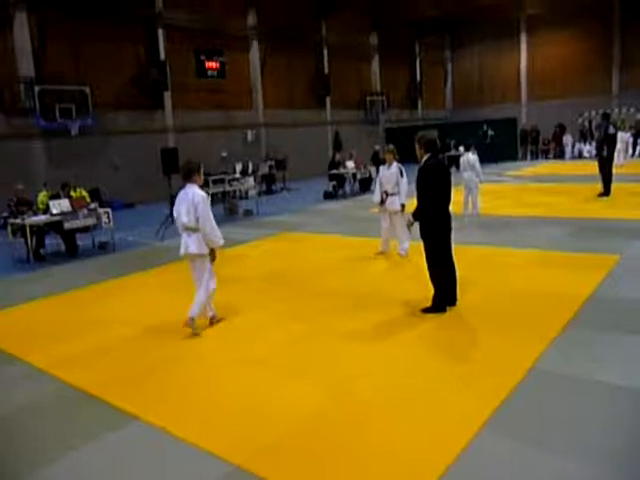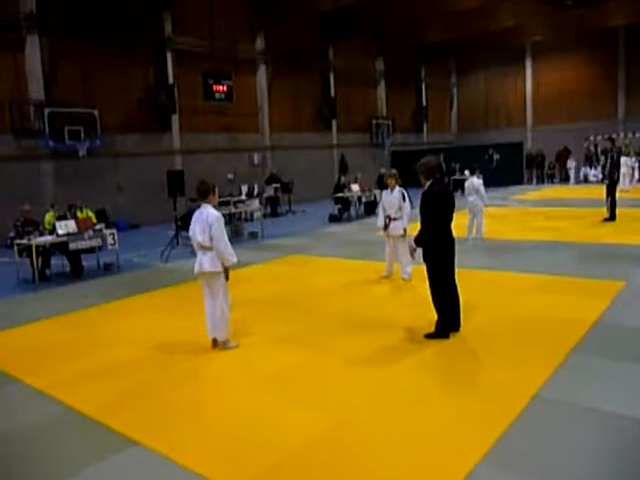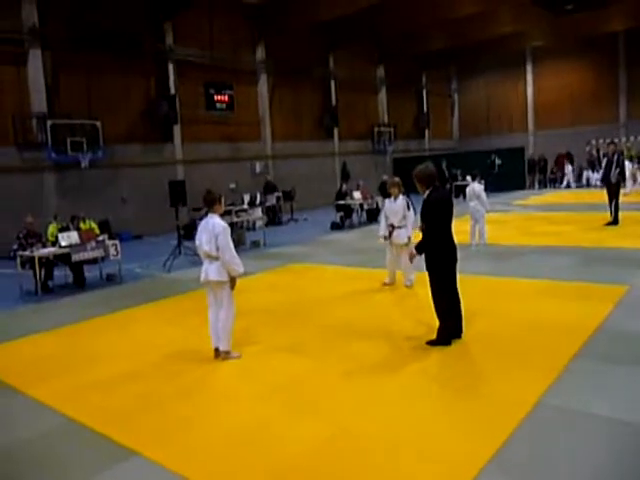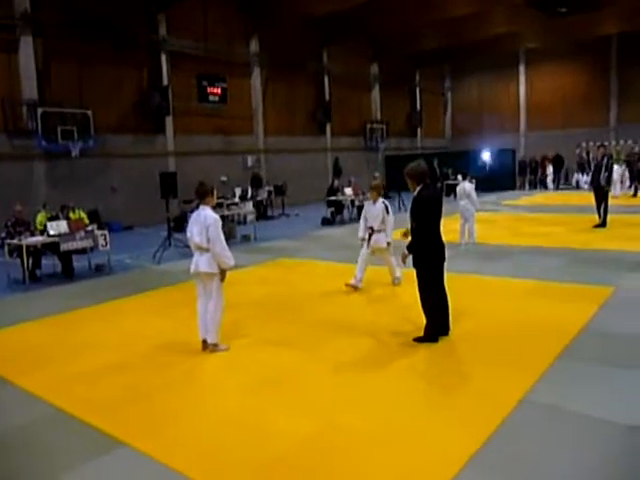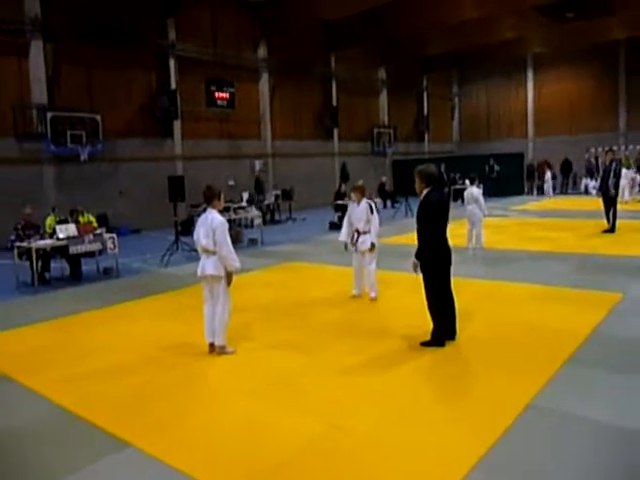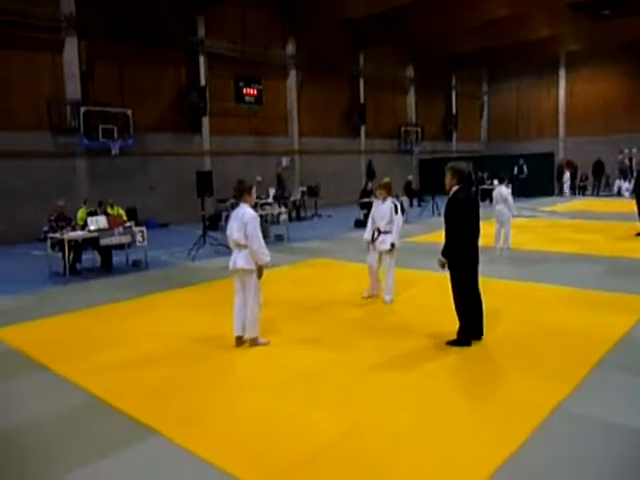
dt=0.4s
person 1, frame 1
left shoulder: (427, 168)
right shoulder: (441, 164)
left elbow: (426, 199)
left wrist: (414, 217)
left hip: (432, 221)
right hip: (442, 218)
left knee: (435, 263)
right knee: (445, 259)
left ankle: (440, 303)
right ankle: (450, 298)
person 1, frame 2
left shoulder: (430, 193)
right shoulder: (445, 189)
left elbow: (429, 224)
left wrist: (417, 243)
left hip: (435, 247)
right hip: (446, 243)
left knee: (439, 288)
right knee: (449, 284)
left ankle: (443, 328)
right ankle: (453, 323)
person 1, frame 3
left shoulder: (431, 201)
right shoulder: (443, 193)
left elbow: (432, 233)
left wrist: (417, 250)
right wrist: (424, 227)
left hip: (438, 253)
right hip: (448, 249)
left knee: (441, 295)
right knee: (450, 291)
left ankle: (445, 335)
right ankle: (456, 330)
person 1, frame 4
left shoulder: (422, 198)
right shoulder: (434, 191)
left elbow: (422, 230)
left wrist: (409, 250)
right wrist: (412, 231)
left hip: (426, 251)
right hip: (436, 247)
left knee: (428, 292)
right knee: (438, 288)
left ankle: (432, 332)
right ankle: (443, 327)
person 1, frame 5
left shoulder: (428, 202)
right shoulder: (441, 196)
left elbow: (427, 234)
left wrist: (418, 257)
left hip: (432, 256)
right hip: (442, 252)
left knee: (434, 297)
right knee: (445, 293)
left ankle: (439, 336)
right ankle: (450, 331)
person 1, frame 6
left shoulder: (456, 199)
right shoulder: (469, 195)
left elbow: (454, 231)
left wrist: (444, 254)
left hip: (460, 254)
right hip: (471, 251)
left knee: (461, 295)
right knee: (472, 292)
left ankle: (465, 336)
right ankle: (476, 331)
person 2, frame 1
left shoulder: (181, 196)
right shoulder: (200, 196)
left elbow: (178, 220)
right elbow: (206, 224)
right wrist: (214, 245)
left hip: (187, 241)
right hip: (199, 242)
left knee: (202, 280)
right knee: (207, 283)
left ankle: (211, 315)
right ankle: (192, 317)
person 2, frame 2
left shoulder: (196, 215)
right shoulder: (214, 215)
left elbow: (194, 239)
right elbow: (221, 243)
right wrist: (227, 264)
left hip: (202, 261)
right hip: (214, 261)
left knee: (210, 301)
right knee: (222, 301)
left ankle: (214, 338)
right ankle: (223, 339)
person 2, frame 3
left shoulder: (203, 225)
right shoulder: (220, 225)
right elbow: (227, 253)
right wrist: (234, 273)
left hip: (208, 270)
right hip: (220, 271)
left knee: (214, 309)
right knee: (226, 310)
left ankle: (217, 348)
right ankle: (224, 350)
person 2, frame 4
left shoulder: (194, 216)
right shoulder: (212, 217)
left elbow: (191, 239)
right elbow: (217, 245)
right wrist: (224, 265)
left hip: (198, 262)
right hip: (211, 263)
left knee: (202, 301)
right knee: (214, 303)
left ankle: (205, 339)
right ankle: (212, 342)
person 2, frame 5
left shoulder: (201, 219)
right shoulder: (219, 221)
right elbow: (224, 248)
right wrist: (230, 268)
left hip: (205, 265)
right hip: (217, 266)
left knee: (209, 304)
right knee: (222, 306)
left ankle: (211, 343)
right ankle: (220, 345)
person 2, frame 6
left shoulder: (235, 214)
right shoulder: (250, 215)
left elbow: (230, 238)
right elbow: (255, 242)
right wrist: (261, 263)
left hip: (236, 259)
right hip: (249, 260)
left knee: (240, 298)
right knee: (253, 299)
left ankle: (239, 336)
right ankle: (252, 337)
person 3, frame 1
left shoulder: (399, 168)
right shoulder: (382, 168)
left elbow: (403, 185)
right elbow: (378, 185)
left wrist: (403, 202)
right wrist: (378, 200)
left hip: (395, 200)
right hip: (385, 200)
left knee: (399, 225)
right knee: (385, 225)
left ankle: (403, 249)
right ankle: (384, 248)
person 3, frame 2
left shoulder: (401, 192)
right shoulder: (385, 193)
left elbow: (406, 210)
right elbow: (382, 209)
left wrist: (404, 227)
right wrist: (382, 225)
left hip: (398, 224)
right hip: (388, 224)
left knee: (402, 250)
right knee: (389, 249)
left ankle: (406, 273)
right ankle: (388, 272)
person 3, frame 3
left shoulder: (405, 201)
right shoulder: (387, 202)
left elbow: (410, 218)
right elbow: (384, 218)
left wrist: (409, 235)
right wrist: (384, 233)
left hip: (401, 233)
right hip: (391, 233)
left knee: (405, 259)
right knee: (390, 258)
left ankle: (409, 280)
right ankle: (391, 279)
person 3, frame 4
left shoulder: (384, 205)
right shoulder: (367, 204)
left elbow: (389, 222)
right elbow: (363, 219)
left wrist: (388, 239)
right wrist: (362, 235)
left hip: (381, 236)
right hip: (370, 236)
left knee: (388, 258)
right knee: (362, 258)
left ankle: (396, 277)
right ankle: (356, 282)
person 3, frame 5
left shoulder: (369, 205)
right shoulder: (352, 206)
left elbow: (374, 223)
right elbow: (347, 222)
left wrist: (373, 241)
right wrist: (345, 239)
left hip: (367, 238)
right hip: (356, 239)
left knee: (369, 264)
right knee: (357, 266)
left ankle: (373, 292)
right ankle: (357, 290)
person 3, frame 6
left shoulder: (394, 204)
right shoulder: (376, 203)
left elbow: (397, 224)
right elbow: (371, 220)
left wrist: (393, 242)
right wrist: (368, 237)
left hip: (387, 239)
right hip: (376, 238)
left knee: (388, 268)
right knee: (372, 264)
left ankle: (388, 296)
right ankle: (373, 291)
